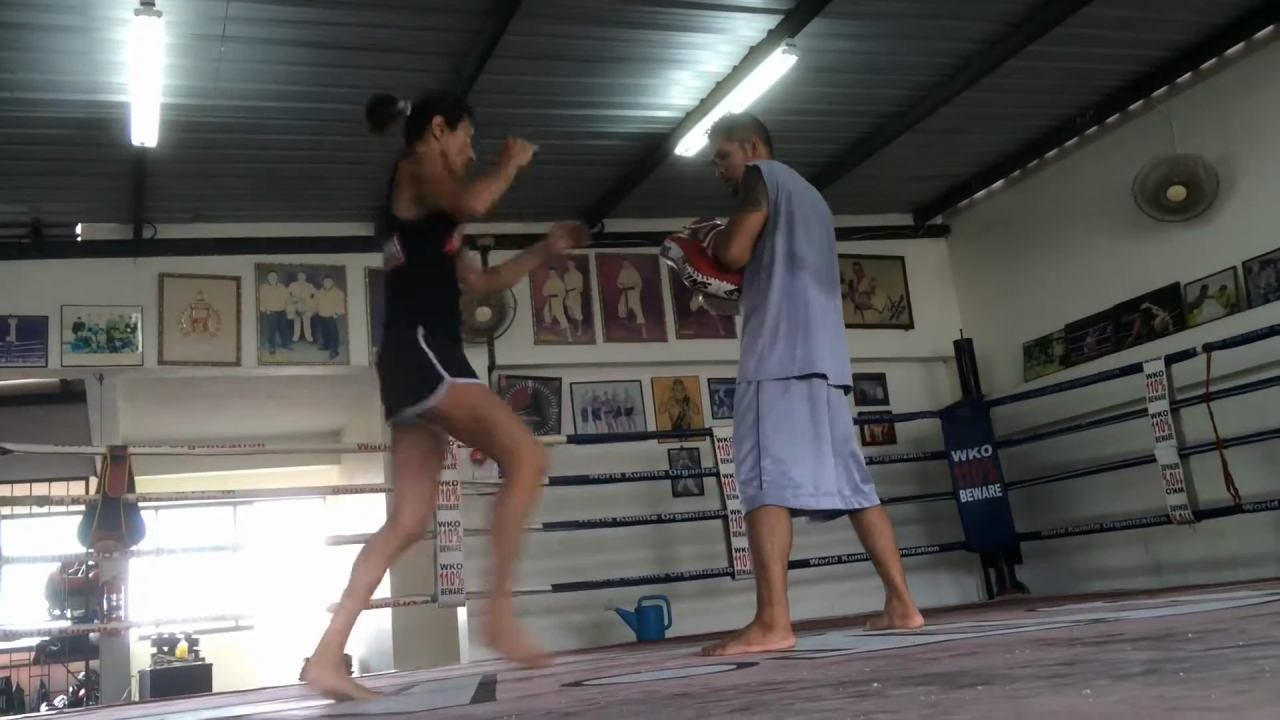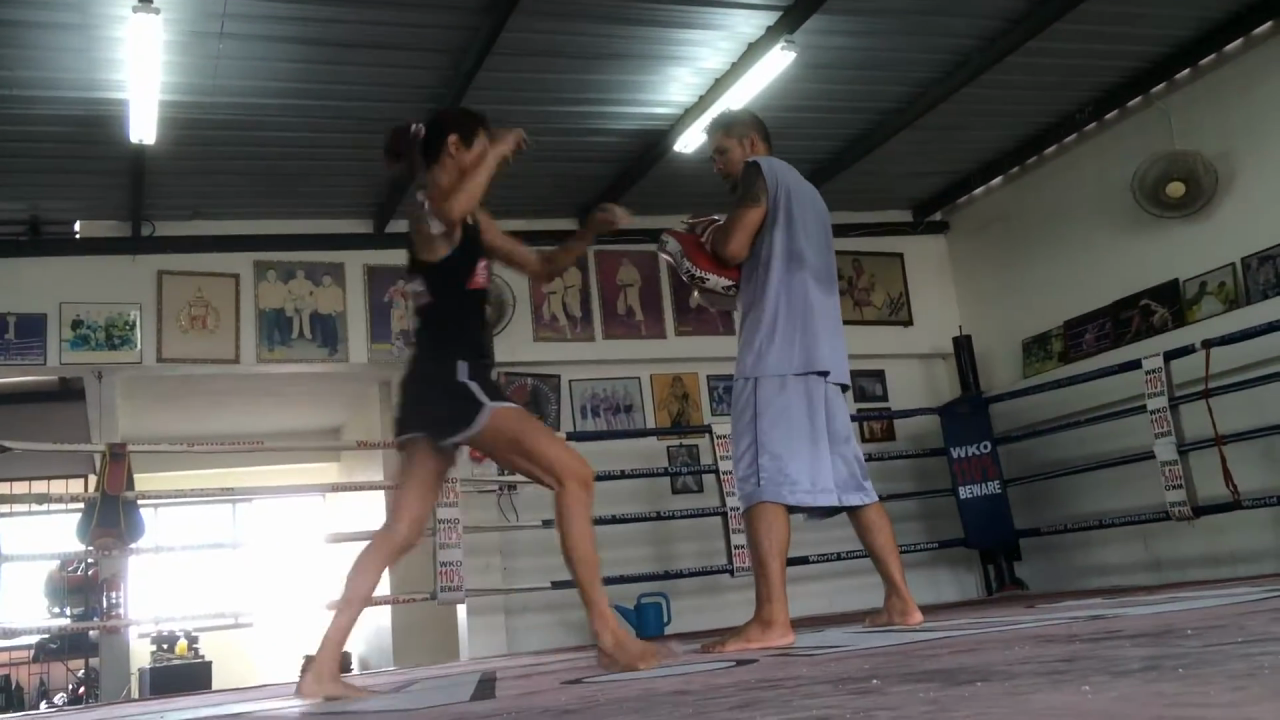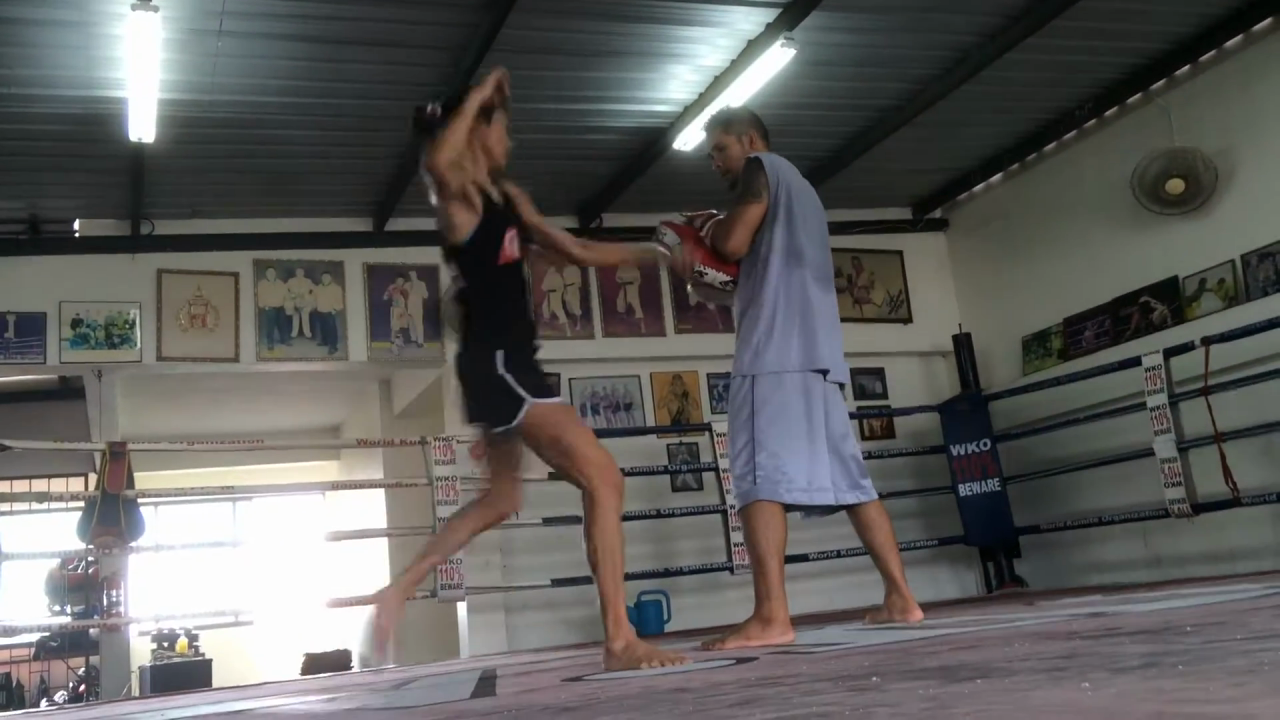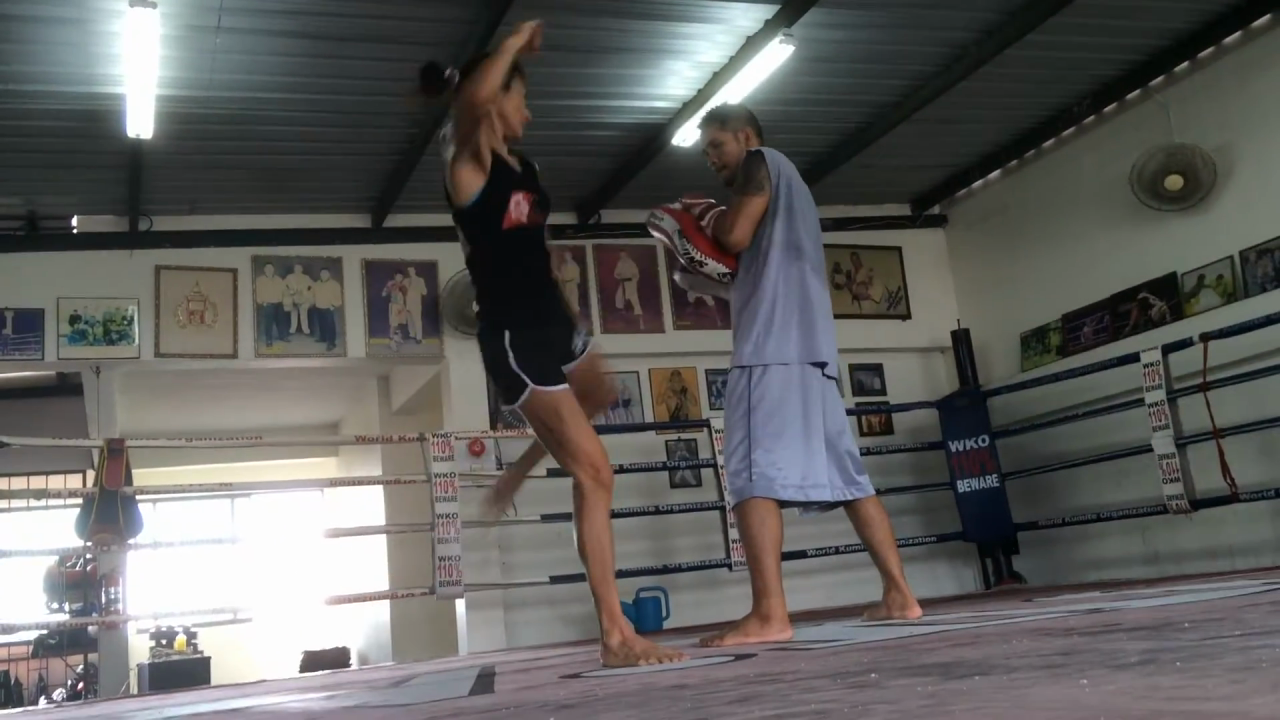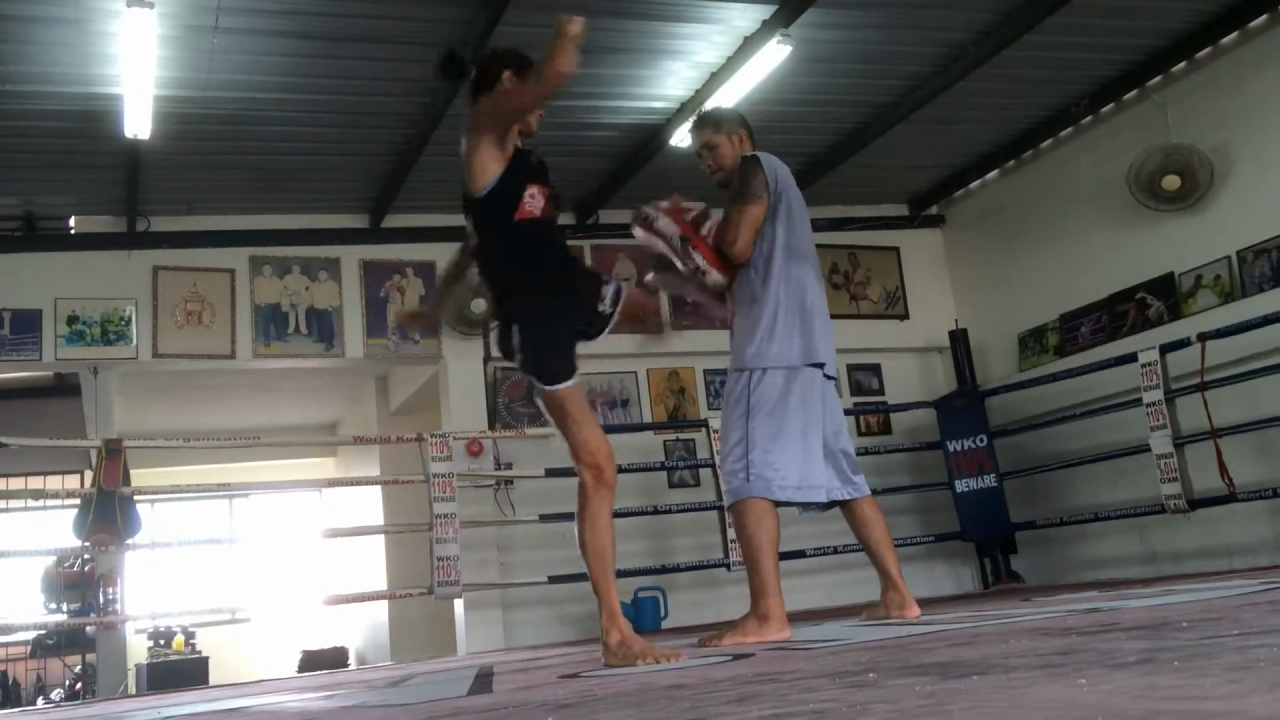
dt=0.1s
person 1, frame 1
left shoulder: (423, 194)
right shoulder: (418, 167)
left elbow: (480, 282)
right elbow: (475, 202)
left wrist: (547, 250)
right wrist: (513, 162)
left hip: (427, 356)
right hip: (422, 351)
left knee: (408, 519)
right knee: (526, 454)
left ankle: (327, 659)
right ankle: (500, 611)
person 1, frame 2
left shoulder: (472, 220)
right shoulder: (433, 205)
left elbow: (538, 263)
right elbow: (454, 206)
left wrist: (591, 230)
right wrist: (497, 153)
left hip: (437, 387)
right hip: (451, 382)
left knee: (403, 531)
right knee: (572, 476)
left ankle: (324, 665)
right ankle: (608, 637)
person 1, frame 3
left shoulder: (506, 195)
right shoulder: (456, 188)
left elbow: (577, 251)
right elbow: (439, 160)
left wrist: (646, 253)
right wrist: (479, 92)
left hip: (502, 364)
right hip: (500, 364)
left knee: (498, 502)
right knee: (602, 476)
left ankle: (394, 602)
right ankle: (620, 639)
person 1, frame 4
left shoulder: (508, 157)
right shoulder: (467, 146)
right elbow: (476, 94)
right wrist: (516, 41)
left hip: (544, 317)
right hip: (518, 334)
left knee: (598, 394)
right knee: (592, 470)
left ankle: (512, 477)
right ankle: (616, 634)
person 1, frame 5
left shoulder: (514, 151)
right shoulder: (489, 129)
left elbow: (478, 242)
right elbow: (559, 72)
left wrist: (439, 300)
right wrist: (569, 35)
left hip: (572, 289)
right hip: (535, 323)
left knee: (647, 305)
right knee: (598, 467)
right ankle: (616, 632)
person 2, frame 1
left shoulder: (764, 176)
right shoulder: (810, 197)
left elbow: (734, 252)
left wrist: (712, 238)
right wrist: (717, 268)
left hip: (777, 354)
right hip: (823, 357)
left knee: (766, 481)
right knee: (850, 482)
left ankle: (773, 621)
right ankle: (901, 604)
person 2, frame 2
left shoulder: (762, 171)
right shoulder: (803, 193)
left elbow: (733, 248)
left wrist: (709, 233)
right wrist: (714, 268)
left hip: (776, 352)
right hip: (821, 352)
left knee: (763, 478)
right knee: (847, 478)
left ankle: (771, 618)
right ankle: (901, 601)
person 2, frame 3
left shoulder: (763, 167)
right shoulder: (803, 191)
left elbow: (734, 244)
left wrist: (709, 226)
left hip: (774, 348)
right hip: (818, 350)
left knee: (760, 476)
right knee: (847, 476)
left ankle: (771, 616)
right ankle: (900, 599)
person 2, frame 4
left shoulder: (762, 161)
right shoulder: (788, 184)
left elbow: (736, 236)
left wrist: (710, 216)
left hip: (770, 346)
right hip: (812, 347)
left knee: (754, 473)
right knee: (844, 473)
left ankle: (768, 613)
right ankle: (900, 595)
person 2, frame 5
left shoulder: (757, 165)
right shoulder: (776, 186)
left elbow: (737, 246)
left wrist: (709, 227)
left hip: (770, 347)
right hip: (808, 349)
left knee: (751, 473)
right knee: (840, 473)
left ankle: (767, 613)
right ankle: (897, 595)
